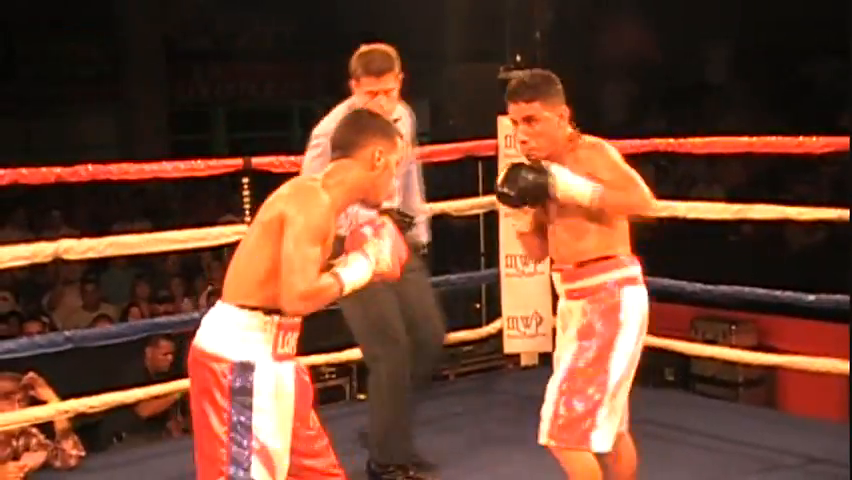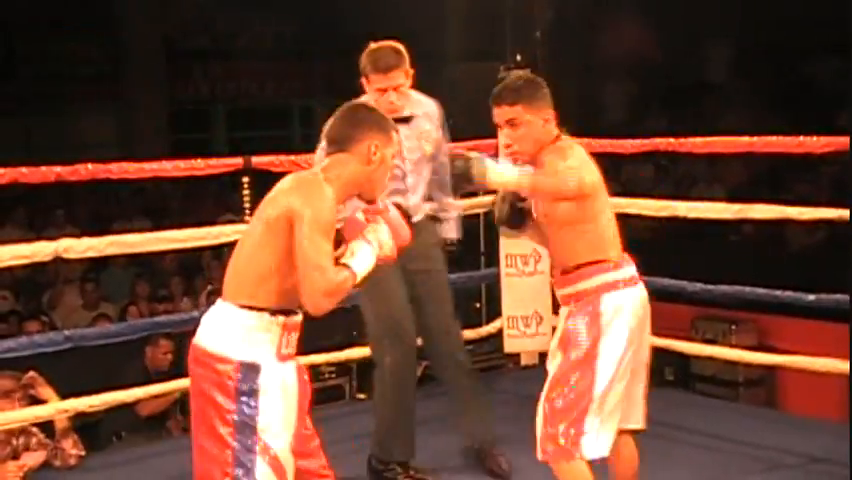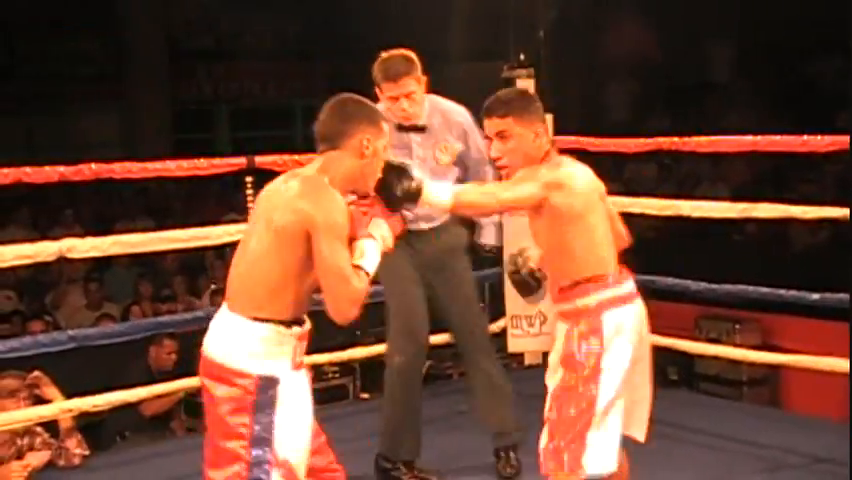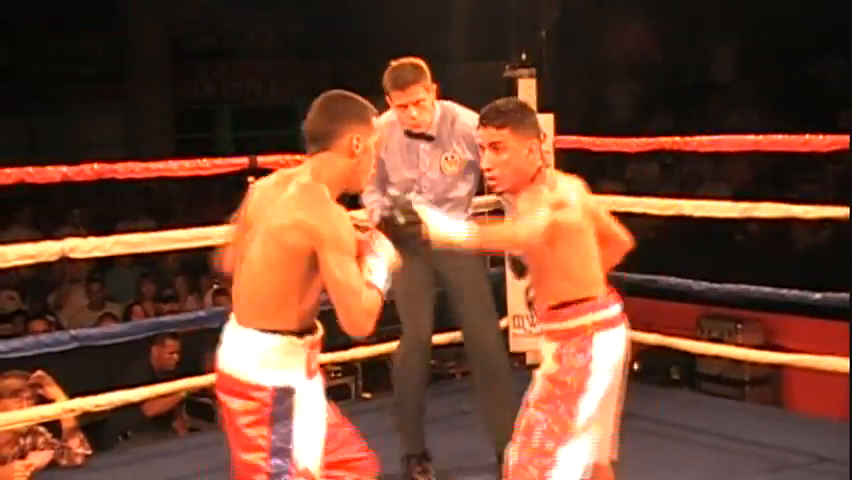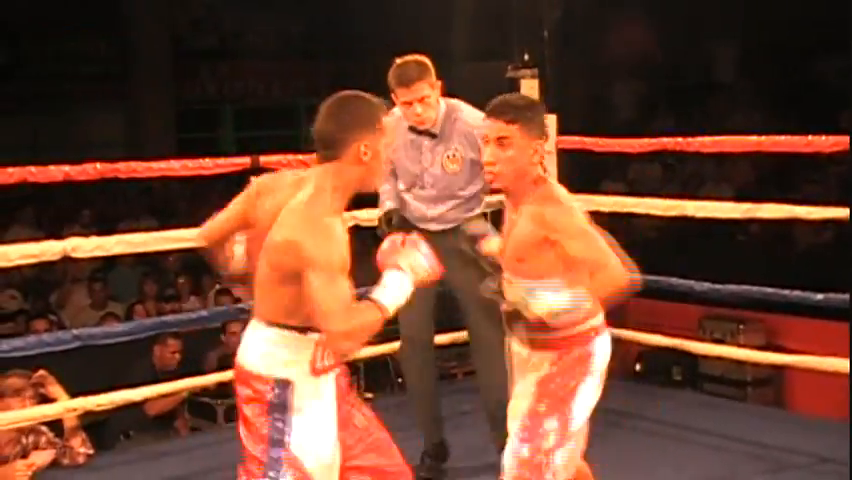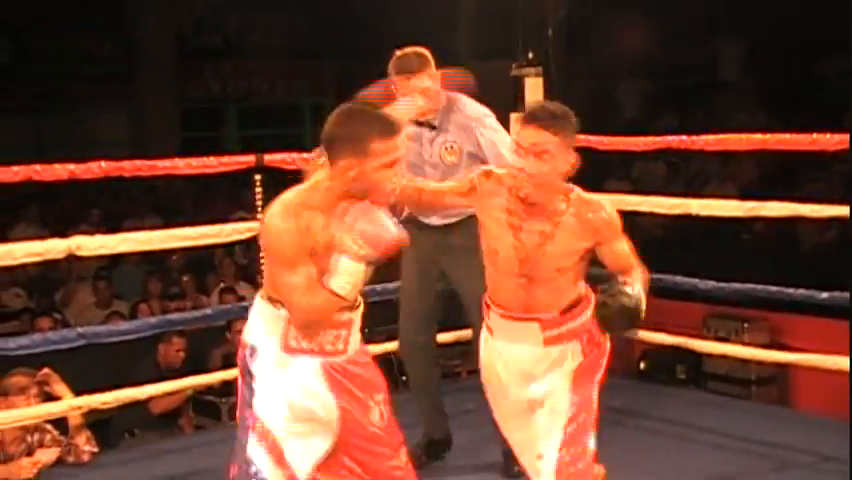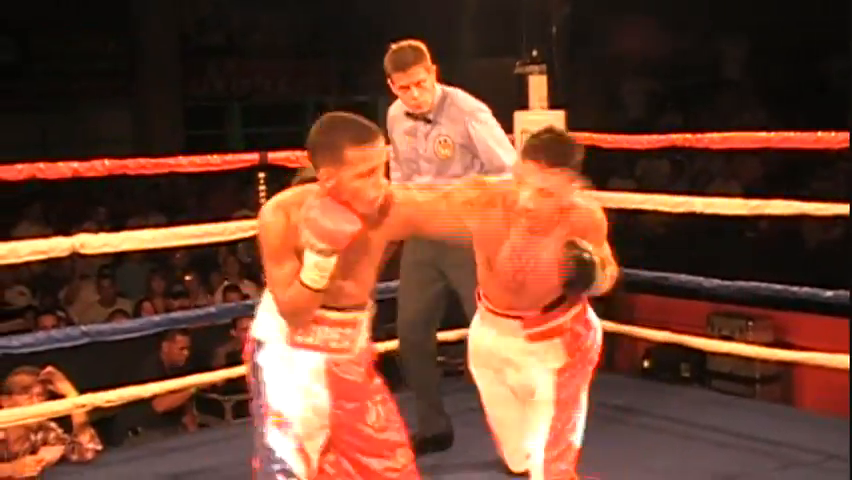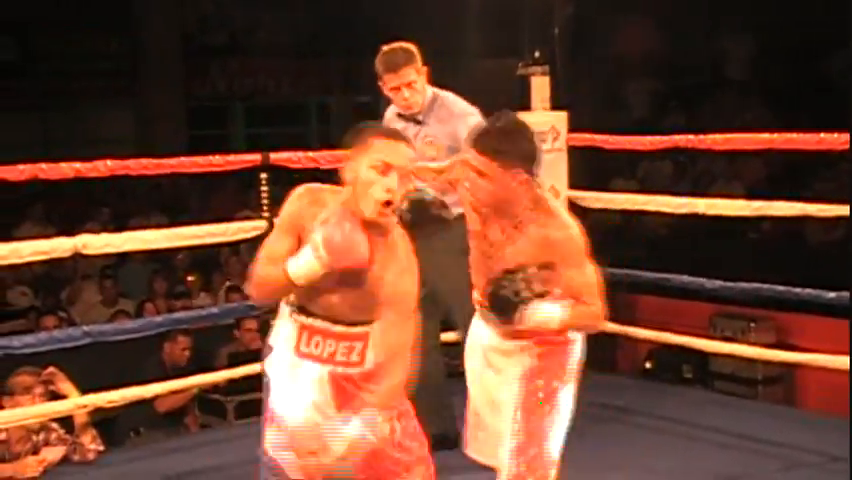
dt=0.1s
person 1, frame 1
left shoulder: (402, 117)
right shoulder: (332, 132)
left wrist: (418, 229)
right wrist: (373, 221)
left knee: (429, 335)
right knee: (391, 348)
left ankle: (386, 431)
person 1, frame 2
left shoulder: (429, 112)
left wrist: (448, 225)
left hip: (421, 235)
left knee: (447, 338)
right knee: (398, 343)
left ankle: (482, 441)
person 1, frame 3
left shoulder: (455, 118)
left elbow: (480, 176)
left wrist: (487, 230)
left hip: (446, 235)
right hip: (397, 243)
left knee: (473, 336)
right knee: (409, 341)
left ankle: (505, 441)
person 1, frame 4
left shoulder: (467, 126)
right shoulder: (381, 132)
right elbow: (372, 183)
right wrist: (380, 215)
right hip: (409, 243)
left knee: (485, 337)
right knee: (415, 340)
left ankle: (509, 442)
person 1, frame 5
left shoulder: (470, 124)
right shoulder: (390, 128)
right wrist: (391, 208)
left hip: (464, 236)
right hip: (415, 237)
left knee: (487, 335)
right knee: (415, 337)
left ankle: (509, 441)
right ankle: (432, 443)
person 1, frame 6
left shoulder: (473, 118)
right shoulder: (397, 122)
left hip: (467, 232)
right hip: (421, 233)
right knee: (414, 331)
right ankle: (434, 432)
person 1, frame 7
left shoulder: (468, 112)
right shoulder: (396, 117)
left elbow: (507, 171)
right hip: (421, 232)
right knee: (412, 329)
right ankle: (434, 427)
person 1, frame 8
left shoulder: (457, 113)
right shoulder: (392, 120)
left hip: (456, 231)
right hip: (416, 232)
right knee: (417, 332)
right ankle: (437, 426)
person 2, frame 1
left shoulder: (589, 152)
right shoulder: (548, 164)
left elbow: (641, 202)
right elbow: (533, 250)
left wrist: (561, 184)
right wrist: (516, 203)
left hip: (613, 299)
right hip: (578, 301)
left knee: (565, 430)
right knee: (606, 423)
person 2, frame 2
left shoulder: (560, 157)
right shoulder: (554, 160)
left elbow: (573, 186)
left wrist: (492, 171)
right wrist: (526, 221)
left hip: (603, 302)
right hip: (608, 299)
left knee: (561, 438)
right knee: (610, 423)
person 2, frame 3
left shoulder: (548, 174)
right shoulder: (578, 174)
left elbow: (495, 201)
right elbow: (619, 238)
left wrist: (423, 188)
right wrist: (545, 269)
left hip: (599, 321)
right hip: (610, 313)
right knee: (596, 435)
person 2, frame 4
left shoulder: (541, 196)
right shoulder: (568, 188)
left elbow: (519, 237)
right elbow: (621, 242)
left wrist: (429, 222)
left hip: (583, 343)
right hip: (587, 335)
right knee: (582, 448)
person 2, frame 5
left shoulder: (551, 206)
right shoulder: (526, 194)
left elbow: (620, 275)
left wrist: (546, 305)
right wrist: (497, 245)
left hip: (571, 351)
right hip: (539, 346)
person 2, frame 6
left shoulder: (592, 214)
right shoulder: (489, 186)
left elbow: (633, 272)
right elbow: (420, 194)
left wrist: (630, 298)
left hip: (569, 342)
right hip: (504, 341)
person 2, frame 7
left shoulder: (586, 214)
right shoulder: (480, 198)
left elbow: (607, 269)
left wrist: (592, 280)
left hip: (561, 334)
right hip: (496, 336)
right knee: (525, 449)
person 2, frame 8
left shoulder: (557, 232)
right shoulder: (472, 182)
left elbow: (593, 314)
left wrist: (530, 313)
left hip: (543, 346)
right hip: (491, 335)
right knee: (493, 445)
person 3, frame 1
left shoulder: (309, 196)
right shoulder: (311, 201)
right elbow: (298, 298)
left wrist: (360, 261)
right wrist: (363, 264)
left hip: (260, 355)
right hip: (238, 359)
person 3, frame 2
left shoulder: (306, 189)
right shoulder: (316, 195)
right elbow: (318, 298)
left wrist: (357, 249)
right wrist: (366, 250)
left hip: (260, 355)
right hip: (243, 359)
person 3, frame 3
left shoulder: (283, 188)
right shoulder: (326, 204)
right elbow: (344, 306)
left wrist: (345, 247)
right wrist: (372, 246)
left hip: (254, 355)
right hip: (257, 369)
person 3, frame 4
left shoulder: (268, 188)
right shoulder: (324, 217)
left elbow: (232, 261)
right elbow: (359, 320)
right wrist: (378, 263)
left hip: (267, 363)
right hip: (270, 381)
person 3, frame 5
left shoulder: (271, 186)
right shoulder: (317, 230)
left elbow: (213, 234)
right elbow: (341, 339)
left wrist: (240, 254)
right wrist: (402, 277)
left hip: (311, 371)
right hip: (284, 378)
person 3, frame 6
left shoulder: (371, 198)
right shoulder: (286, 220)
right elbow: (308, 319)
right wrist: (353, 259)
left hip: (342, 351)
right hip: (281, 355)
person 3, frame 7
left shoulder: (386, 206)
right shoulder: (280, 214)
right elbow: (290, 311)
right wrist: (320, 252)
left hip: (346, 351)
right hip: (285, 349)
person 3, frame 8
left shoulder: (396, 253)
right shoulder: (306, 202)
left elbow: (398, 357)
right elbow: (259, 288)
left wrist: (357, 427)
right wrist: (315, 257)
left hip: (365, 363)
right hip: (298, 357)
